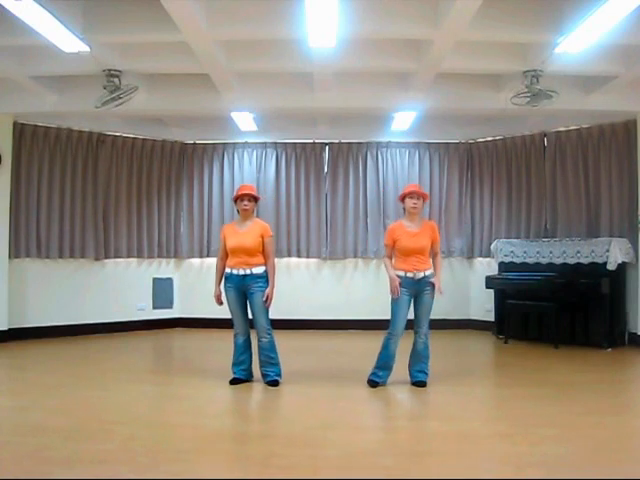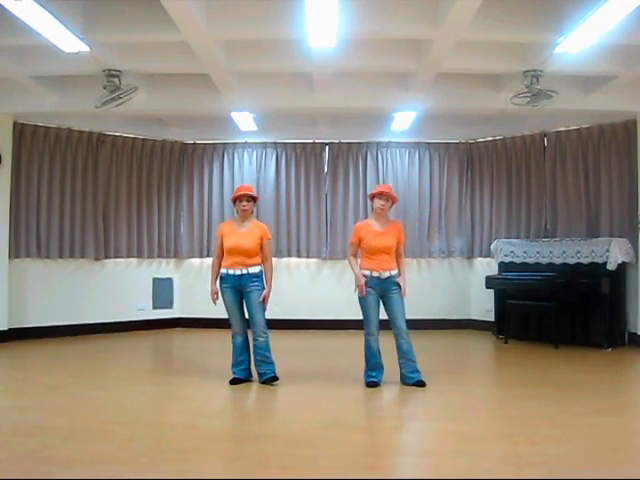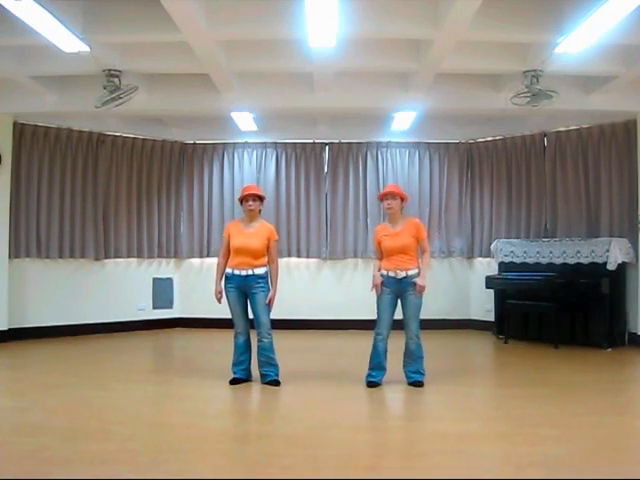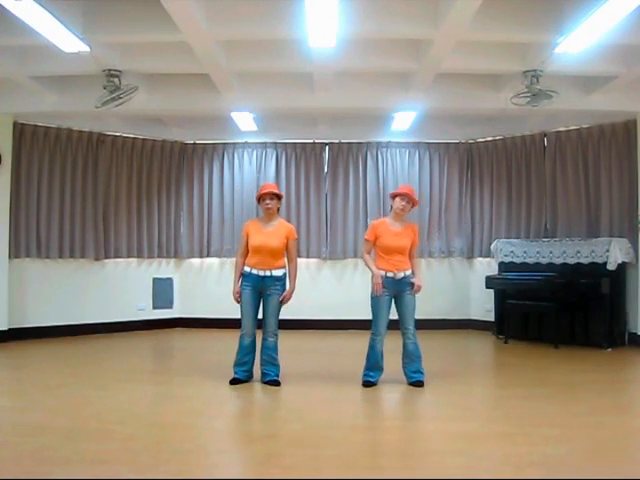
dt=1s
person 1, frame 1
left shoulder: (431, 227)
right shoulder: (394, 228)
left elbow: (436, 255)
right elbow: (387, 257)
left wrist: (437, 277)
right wrist: (391, 275)
left hip: (425, 281)
right hip: (403, 282)
left knee: (422, 331)
right knee: (396, 330)
left ankle: (419, 374)
right ankle: (380, 374)
person 1, frame 2
left shoulder: (397, 227)
right shoulder: (360, 227)
left elbow: (400, 256)
right elbow: (352, 255)
left wrist: (402, 277)
right wrist: (357, 274)
left hip: (391, 281)
right hip: (369, 281)
left knee: (401, 329)
right knee: (371, 331)
left ankle: (410, 374)
right ankle: (373, 375)
person 1, frame 3
left shoulder: (415, 224)
right shoulder: (380, 230)
left elbow: (425, 252)
left wrist: (422, 276)
right wrist: (375, 274)
left hip: (410, 280)
right hip: (387, 281)
left knee: (412, 330)
right knee: (381, 330)
left ankle: (415, 374)
right ankle: (375, 374)
person 1, frame 4
left shoulder: (412, 229)
right shoulder: (377, 225)
left elbow: (412, 257)
right elbow: (365, 253)
left wrist: (417, 277)
right wrist: (375, 272)
left hip: (405, 281)
right hip: (383, 282)
left knee: (409, 330)
right knee: (378, 331)
left ankle: (414, 374)
right ankle: (371, 374)
person 2, frame 1
left shoulder: (263, 228)
right shoulder: (227, 229)
left elbow: (270, 259)
right elbow: (222, 259)
left wrist: (271, 286)
right wrist: (217, 285)
left hip: (256, 279)
right hip: (233, 280)
left knee: (263, 328)
right knee: (239, 329)
left ankle: (271, 373)
right ankle: (241, 372)
person 2, frame 2
left shoulder: (261, 229)
right shoulder: (224, 228)
left elbow: (267, 260)
right elbow: (217, 258)
left wrist: (268, 287)
right wrist: (213, 283)
left hip: (253, 279)
right hip: (229, 280)
left knee: (259, 327)
right knee: (237, 329)
left ankle: (266, 372)
right ankle: (241, 372)
person 2, frame 3
left shoulder: (269, 230)
right shoulder: (231, 227)
left elbow: (273, 262)
right elbow: (223, 257)
left wrist: (274, 288)
right wrist: (218, 283)
left hip: (258, 279)
right hip: (234, 280)
left knee: (264, 328)
right knee: (240, 329)
left ankle: (269, 374)
right ankle: (241, 372)
person 2, frame 4
left shoulder: (287, 229)
right shoulder: (249, 226)
left elbow: (292, 261)
right elbow: (241, 256)
left wrist: (291, 287)
right wrist: (236, 283)
left hip: (275, 280)
right hip: (250, 278)
left knee: (271, 330)
right knee: (247, 329)
left ankle: (270, 374)
right ankle: (242, 372)
